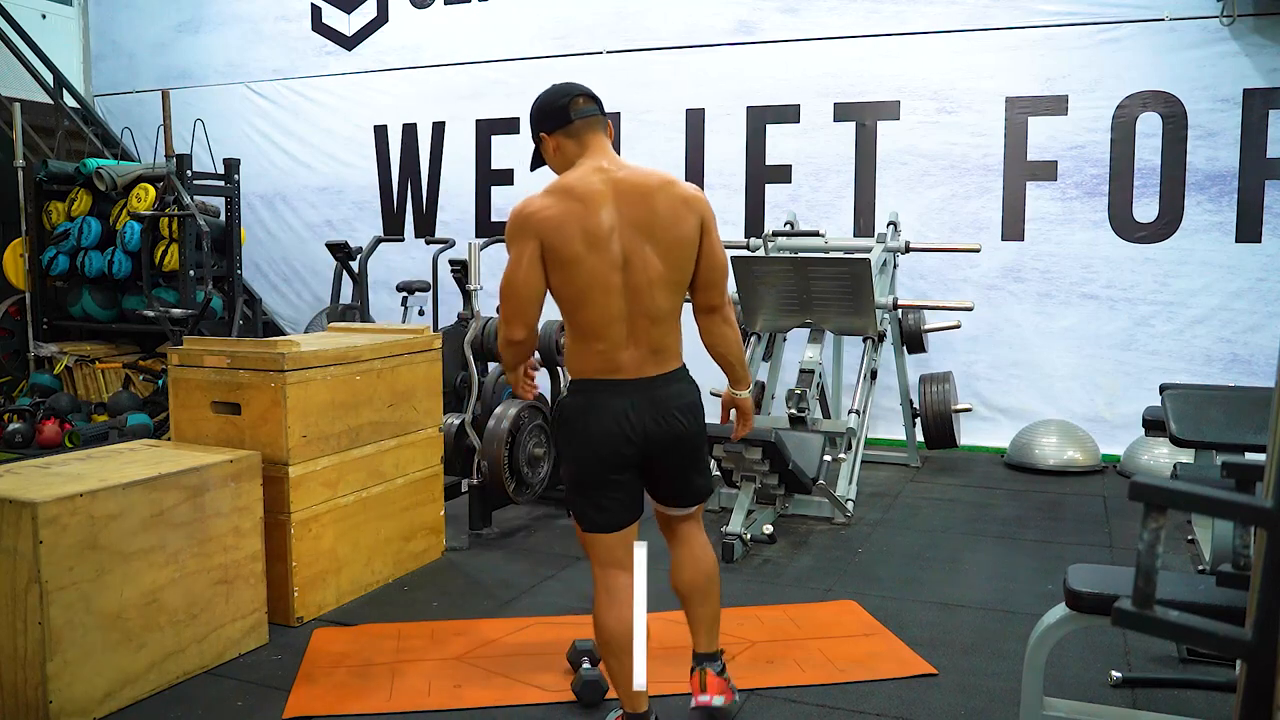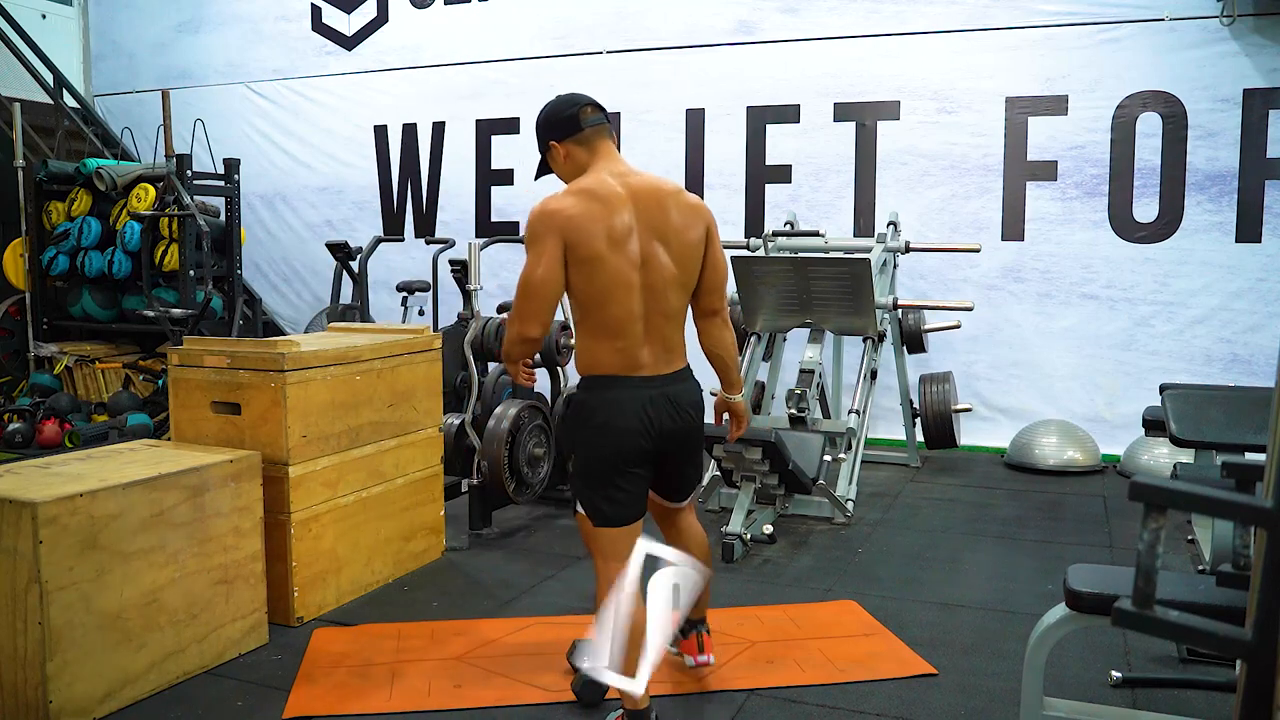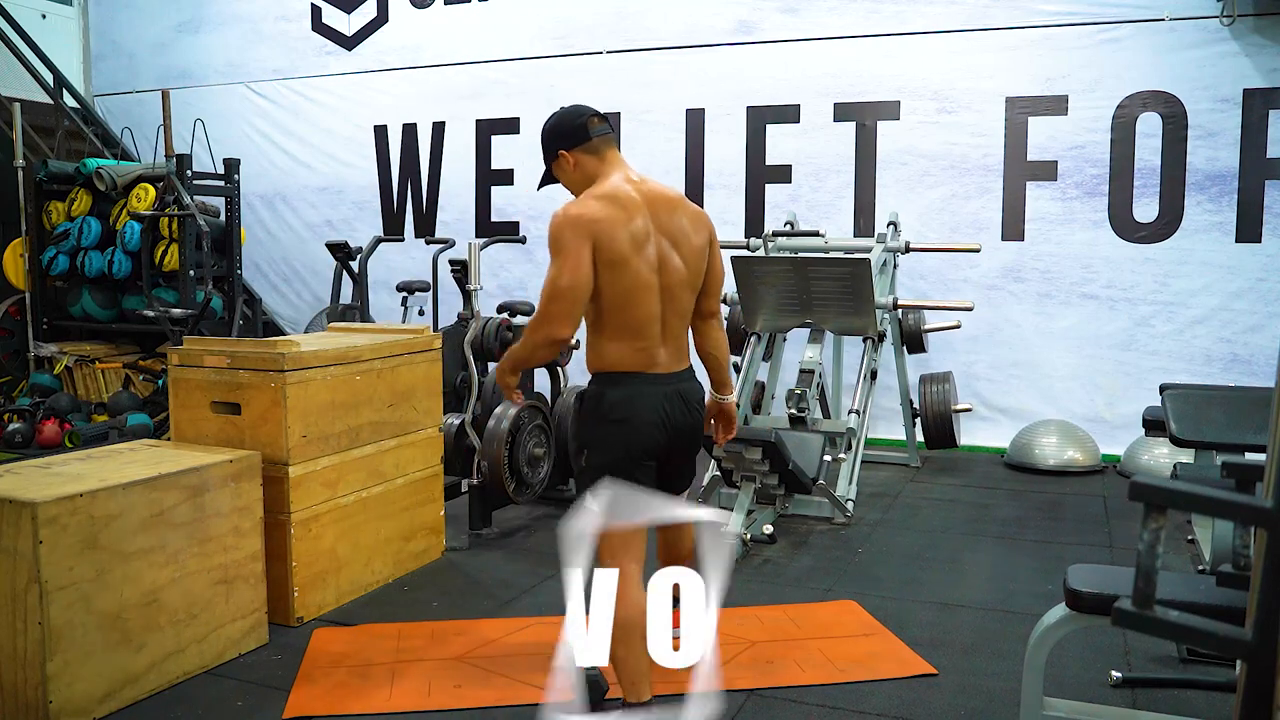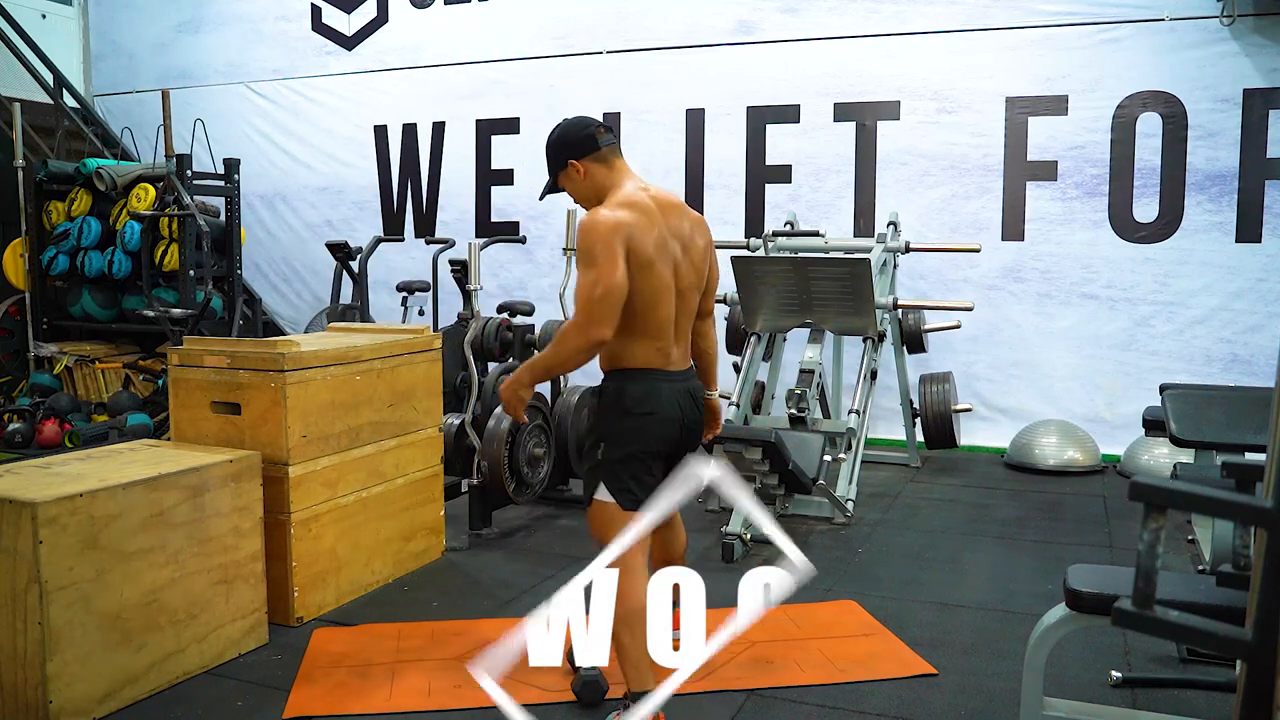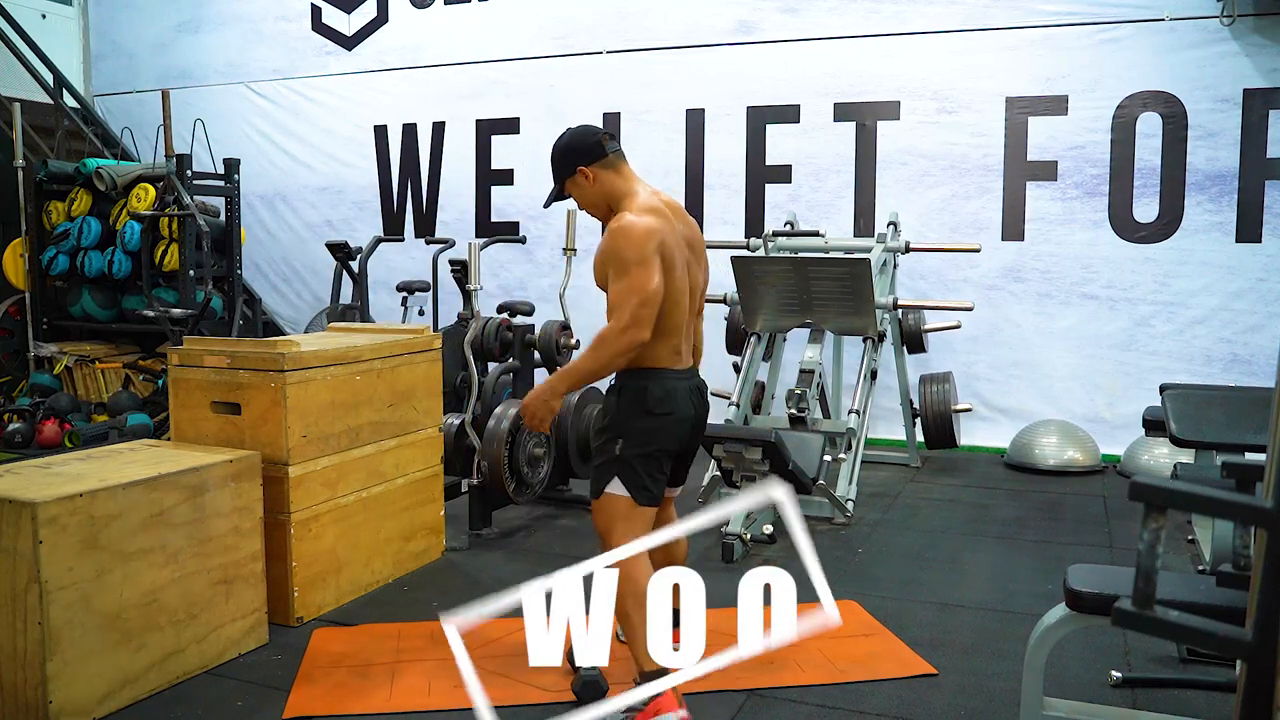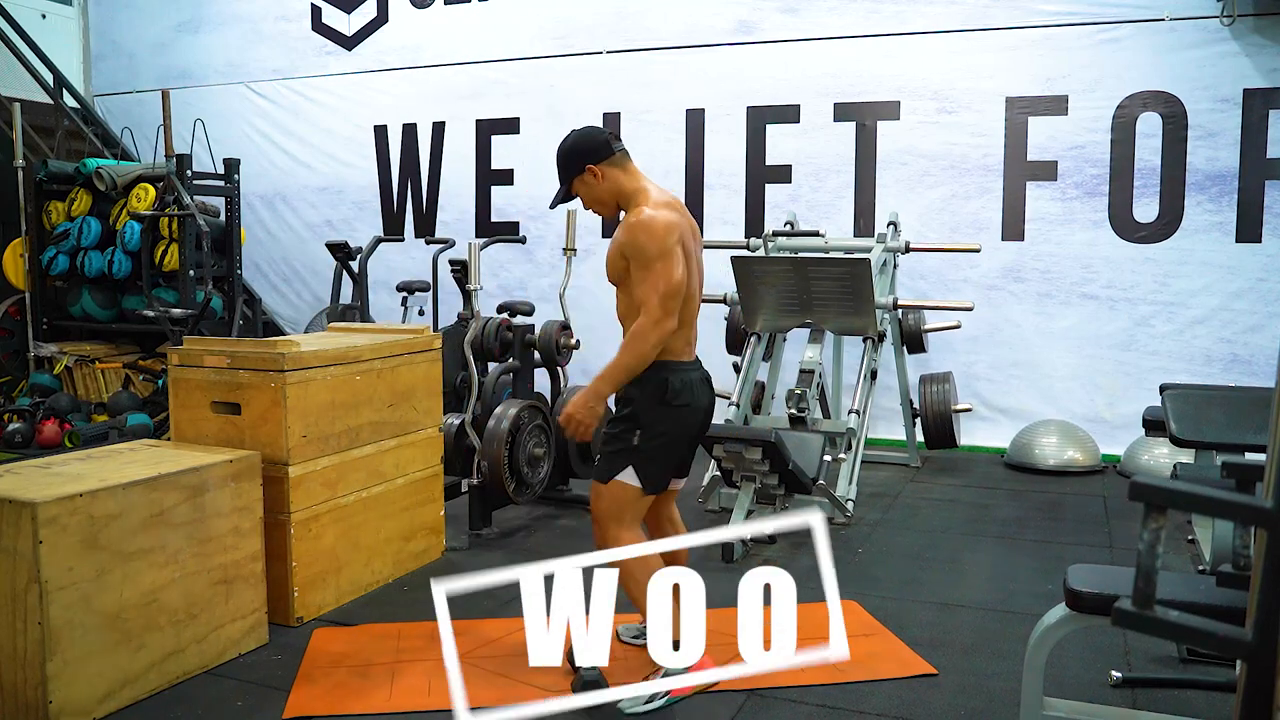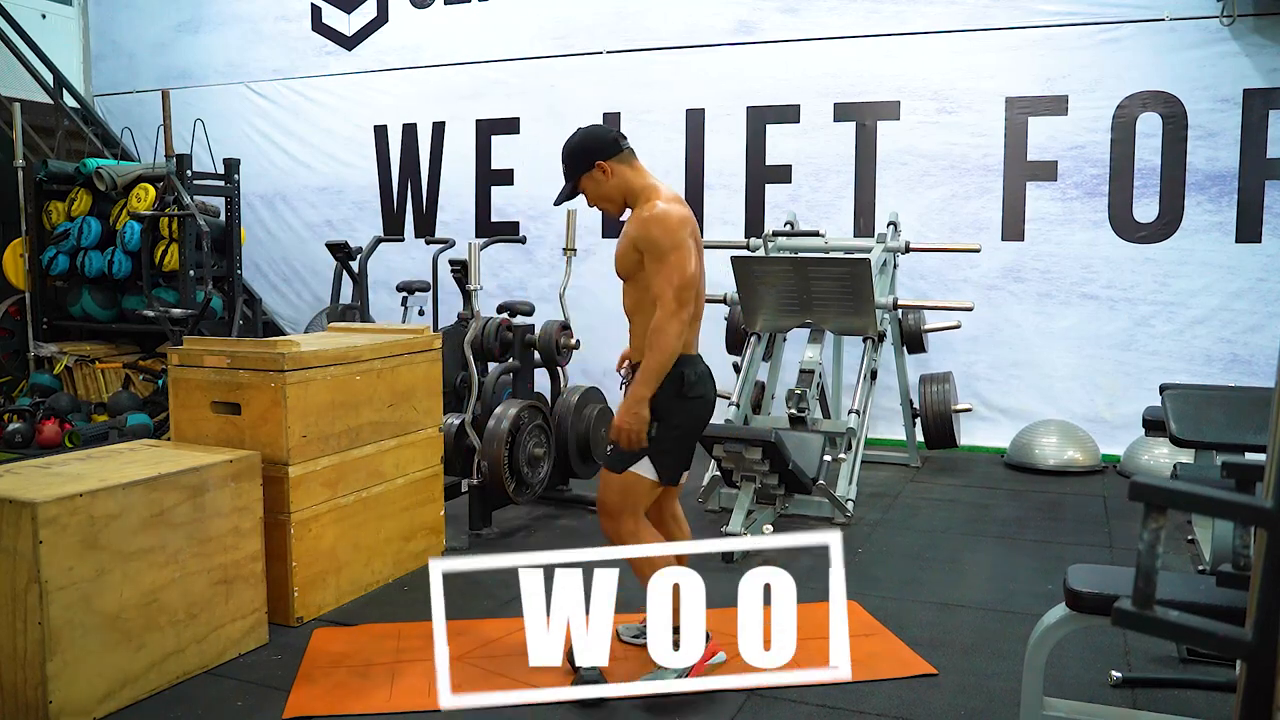
dt=0.1s
person 1, frame 1
left shoulder: (538, 213)
right shoulder: (686, 199)
left elbow: (515, 330)
right elbow: (715, 308)
left wrist: (513, 367)
right wrist: (739, 385)
left hip: (595, 410)
right hip: (672, 399)
left knee: (613, 568)
right knee: (685, 526)
person 1, frame 2
left shoulder: (559, 212)
right shoulder: (691, 207)
left elbow: (528, 326)
right elbow: (714, 313)
left wrist: (513, 358)
right wrist: (732, 389)
left hip: (606, 406)
right hip: (677, 396)
left knee: (615, 563)
right knee: (677, 516)
right ankle: (696, 634)
person 1, frame 3
left shoulder: (580, 217)
right shoulder: (692, 215)
left elbow: (556, 324)
right elbow: (710, 319)
left wrist: (510, 365)
right wrist: (723, 394)
left hip: (620, 403)
right hip: (682, 394)
left knee: (619, 557)
right knee: (671, 514)
left ankle: (639, 711)
person 1, frame 4
left shoulder: (606, 221)
right shoulder: (690, 219)
left elbow: (595, 328)
left wrist: (522, 379)
right wrist: (709, 392)
left hip: (634, 399)
right hip: (683, 393)
left knee: (623, 551)
right knee: (662, 514)
right ankle: (669, 621)
person 1, frame 5
left shoulder: (630, 227)
right shoulder: (679, 219)
left elbow: (628, 330)
left wrist: (554, 388)
left hip: (646, 397)
right hip: (683, 391)
left knee: (619, 537)
right knee: (658, 515)
right ankle: (669, 625)
person 1, frame 6
left shoulder: (647, 222)
right shoulder: (672, 214)
left elbow: (658, 320)
left wrist: (596, 391)
left hip: (659, 390)
right hip: (688, 382)
left knee: (613, 522)
right knee: (659, 510)
left ankle: (679, 658)
right ankle: (669, 624)
person 1, frame 7
left shoulder: (660, 216)
right shoulder: (654, 215)
left elbow: (674, 313)
left wrist: (637, 395)
left hip: (673, 389)
right hip: (672, 383)
left knee: (618, 511)
right knee: (658, 505)
left ankle: (696, 640)
right ankle: (673, 617)
